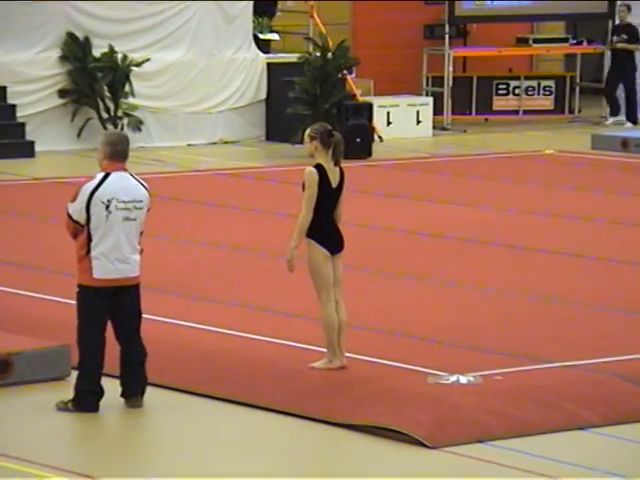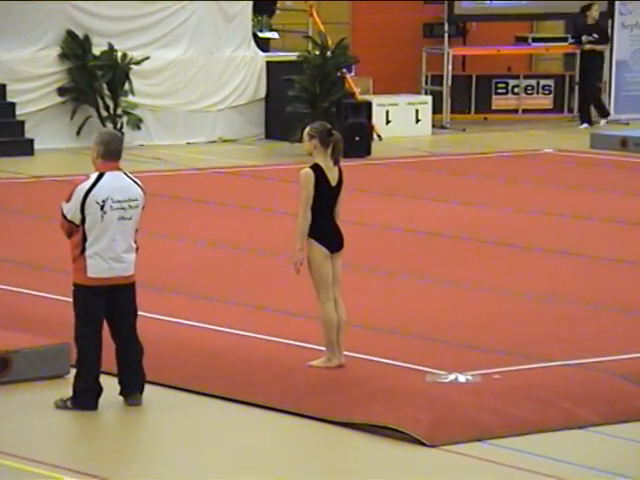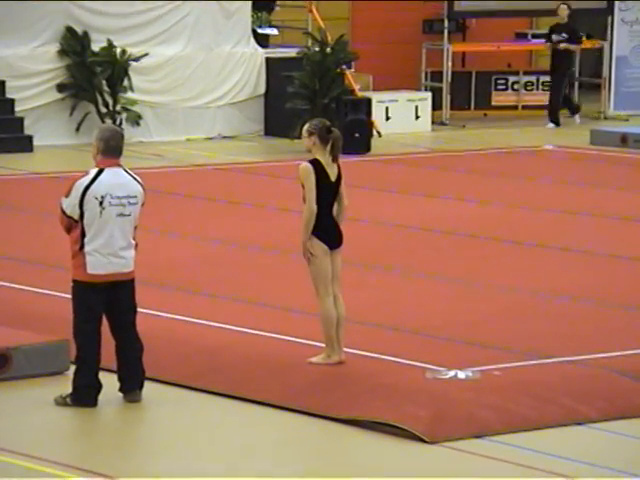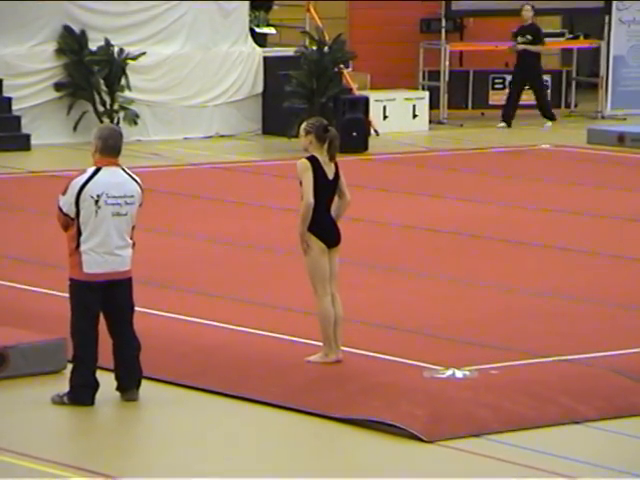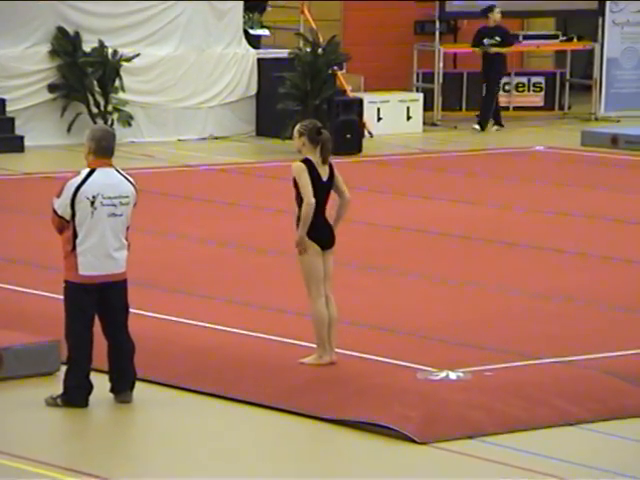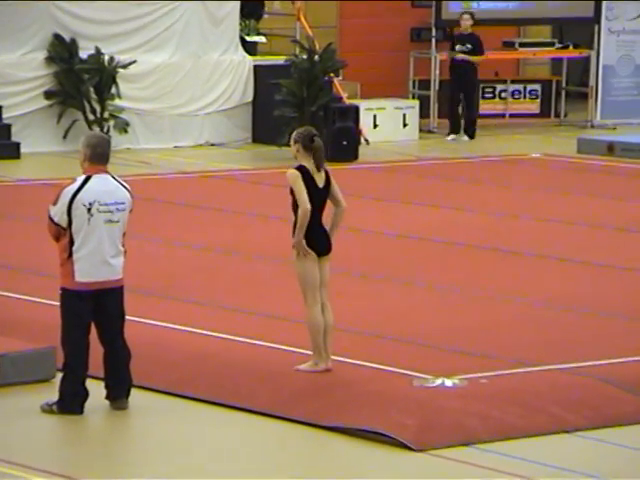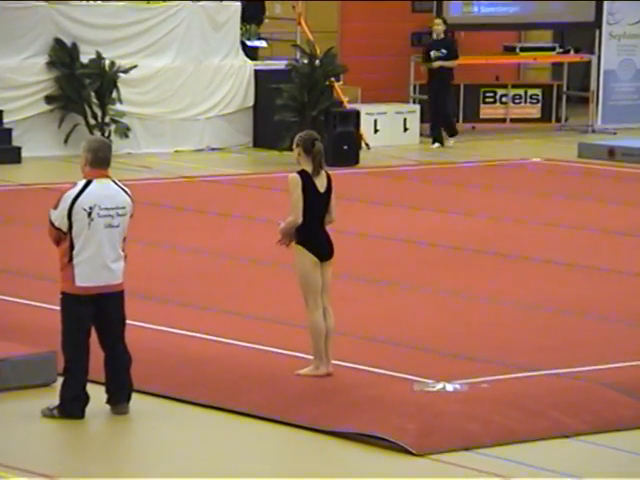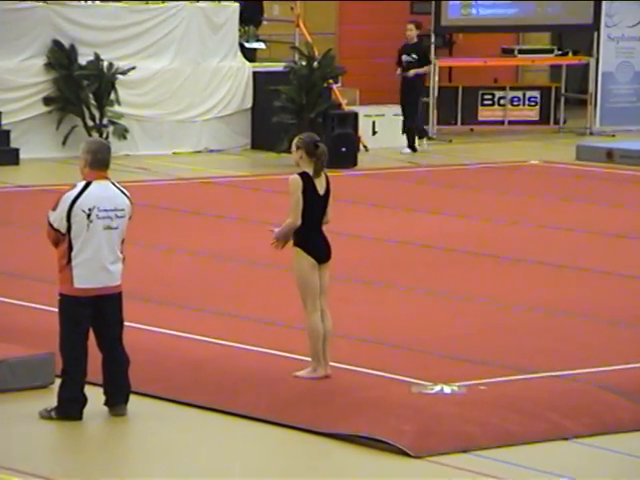
dt=0.4s
person 1, frame 1
left shoulder: (92, 188)
right shoulder: (142, 190)
left elbow: (72, 227)
left hip: (96, 275)
right hip: (129, 274)
left knee: (91, 338)
right knee: (130, 335)
left ankle: (86, 399)
right ankle: (134, 392)
person 1, frame 2
left shoulder: (87, 189)
right shoulder: (136, 188)
left elbow: (67, 227)
left hip: (91, 274)
right hip: (124, 273)
left knee: (88, 337)
right knee: (126, 333)
left ankle: (85, 396)
right ankle: (133, 389)
person 1, frame 3
left shoulder: (85, 184)
right shoulder: (136, 184)
left elbow: (66, 222)
left hip: (90, 271)
right hip: (123, 269)
left knee: (87, 333)
right knee: (126, 330)
left ankle: (85, 393)
right ankle: (133, 386)
person 1, frame 4
left shoulder: (82, 183)
right shoulder: (134, 184)
left elbow: (64, 220)
left hip: (87, 269)
right hip: (121, 268)
left knee: (84, 333)
right knee: (123, 329)
left ankle: (81, 392)
right ankle: (130, 385)
person 1, frame 5
left shoulder: (77, 185)
right shoulder: (128, 185)
left elbow: (58, 223)
left hip: (82, 272)
right hip: (116, 270)
left knee: (79, 335)
right knee: (118, 331)
left ankle: (75, 394)
right ankle: (124, 387)
person 1, frame 6
left shoulder: (74, 192)
right shoulder: (124, 191)
left elbow: (54, 230)
left hip: (79, 279)
right hip: (112, 277)
left knee: (75, 342)
right knee: (114, 338)
left ankle: (71, 401)
right ankle: (119, 394)
person 1, frame 7
left shoulder: (74, 196)
right shoulder: (124, 195)
left elbow: (55, 234)
left hip: (79, 283)
right hip: (113, 281)
left knee: (75, 347)
right knee: (115, 343)
left ankle: (72, 405)
right ankle: (120, 398)
person 1, frame 8
left shoulder: (73, 197)
right shoulder: (123, 197)
left elbow: (53, 236)
left hip: (77, 285)
right hip: (111, 284)
left knee: (74, 348)
right knee: (112, 344)
left ankle: (69, 407)
right ankle: (118, 400)
person 2, frame 1
left shoulder: (312, 173)
right shoulder: (339, 171)
left elbow: (307, 214)
left wrist: (293, 246)
left hip: (319, 240)
right hip: (336, 237)
left knee: (326, 300)
right knee: (337, 298)
left ankle: (332, 357)
right ankle: (340, 354)
person 2, frame 2
left shoulder: (309, 173)
right shoulder: (337, 170)
left elbow: (305, 214)
right elbow: (336, 210)
left wrist: (299, 248)
left hip: (319, 239)
right hip: (335, 235)
left knee: (325, 299)
right knee: (335, 296)
left ankle: (331, 355)
right ankle: (338, 353)
person 2, frame 3
left shoulder: (308, 167)
right shoulder: (335, 165)
left elbow: (311, 207)
right elbow: (342, 204)
left wrist: (304, 239)
right wrist: (334, 227)
left hip: (319, 235)
right hip: (335, 232)
left knee: (324, 295)
right knee: (335, 293)
left ankle: (331, 352)
right ankle: (338, 349)
person 2, frame 4
left shoulder: (306, 164)
right shoulder: (333, 163)
left elbow: (308, 202)
right elbow: (345, 198)
left wrist: (302, 230)
left hip: (316, 233)
right hip: (333, 231)
left knee: (322, 294)
right knee: (332, 292)
left ankle: (328, 351)
right ankle: (336, 348)
person 2, frame 5
left shoulder: (300, 166)
right shoulder: (327, 165)
left elbow: (309, 202)
right elbow: (345, 198)
left wrist: (300, 233)
right wrist: (333, 225)
left hip: (312, 235)
right hip: (326, 233)
left knee: (316, 296)
right knee: (326, 293)
left ankle: (322, 352)
right ankle: (330, 350)
person 2, frame 6
left shoulder: (295, 174)
right shoulder: (324, 172)
left elbow: (305, 208)
right elbow: (341, 206)
left wrist: (297, 238)
right wrist: (329, 234)
left hip: (308, 240)
right hip: (323, 239)
left knee: (312, 303)
right knee: (323, 300)
left ankle: (318, 359)
right ankle: (326, 357)
person 2, frame 7
left shoulder: (296, 178)
right shoulder: (327, 177)
left elbow: (296, 219)
right elbow: (330, 217)
left wrist: (284, 231)
left hip: (307, 246)
right hip: (325, 243)
left knee: (313, 307)
right knee: (324, 305)
left ankle: (319, 363)
right ankle: (326, 361)
person 2, frame 8
left shoulder: (297, 180)
right shoulder: (324, 178)
left elbow: (295, 220)
right elbow: (325, 218)
left wrist: (281, 234)
left hip: (306, 248)
right hip: (323, 245)
left knee: (311, 309)
right knee: (322, 307)
left ankle: (316, 366)
right ankle: (324, 363)
person 3, frame 1
right shoulder: (615, 28)
left wrist: (623, 45)
right wrist: (611, 46)
left hip: (628, 65)
right hip: (615, 63)
left knee: (629, 92)
right knee: (608, 89)
right ankle: (615, 113)
person 3, frame 2
left shoulder: (601, 28)
right shoulder: (580, 28)
left elbow: (605, 47)
left wrist: (591, 46)
right wrist: (578, 46)
left hip: (596, 64)
right hip: (583, 63)
left knee: (592, 91)
right knee: (582, 92)
left ankle: (604, 114)
right ankle: (585, 120)
person 3, frame 3
left shoulder: (572, 28)
right shoulder: (552, 28)
left elbow: (578, 47)
right elbow: (548, 44)
left wrist: (566, 45)
right wrist: (550, 46)
left hip: (565, 64)
right hip: (554, 64)
left knee: (556, 91)
right knee: (561, 91)
left ankle: (554, 120)
right ankle: (575, 110)
person 3, frame 4
left shoulder: (536, 29)
right shoulder: (520, 29)
left elbow: (540, 48)
left wrist: (525, 47)
right wrist: (515, 48)
left hip: (533, 66)
right hip: (520, 66)
left knee: (539, 92)
right knee: (513, 92)
left ankle: (550, 118)
right ankle: (506, 120)
person 3, frame 5
left shoulder: (503, 31)
right shoulder: (481, 31)
right elbow: (475, 48)
left wrist: (496, 49)
right wrist: (481, 50)
left hip: (498, 66)
right hip: (486, 66)
left knee: (489, 95)
right knee: (492, 95)
left ankle: (481, 123)
right ankle: (498, 122)
person 3, frame 6
left shoulder: (475, 38)
right shoulder: (456, 37)
left elbow: (479, 58)
left wrist: (464, 56)
right wrist: (451, 56)
left hip: (470, 75)
right hip: (456, 73)
left knee: (470, 104)
right knee: (453, 102)
left ankle: (469, 132)
right ankle: (454, 131)
person 3, frame 7
left shoulder: (449, 43)
right shoulder: (430, 44)
left elbow: (454, 63)
left wrist: (440, 63)
right wrist: (426, 66)
left hip: (445, 80)
right hip: (433, 80)
left knee: (443, 108)
right knee: (434, 109)
left ankle: (452, 133)
right ankle: (437, 139)
person 3, frame 8
left shoulder: (421, 48)
right shoulder: (403, 48)
left elbow: (427, 68)
left wrist: (415, 71)
right wrist: (399, 71)
left hip: (417, 85)
right hip: (405, 84)
left knee: (412, 114)
right knee: (407, 113)
left ankle: (411, 145)
right ankle: (422, 133)
